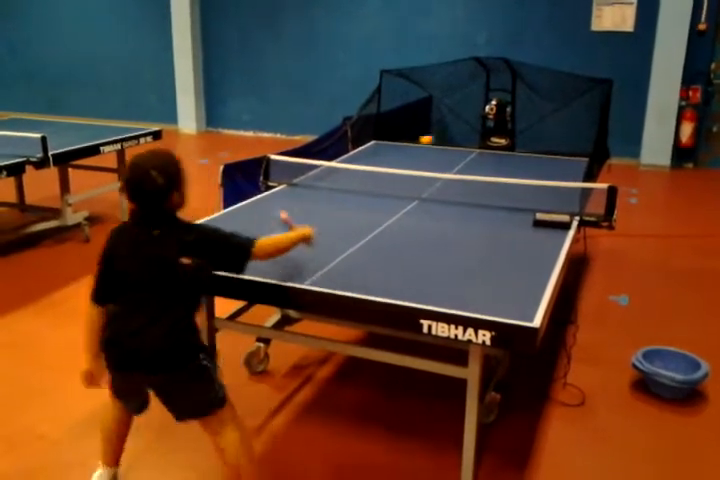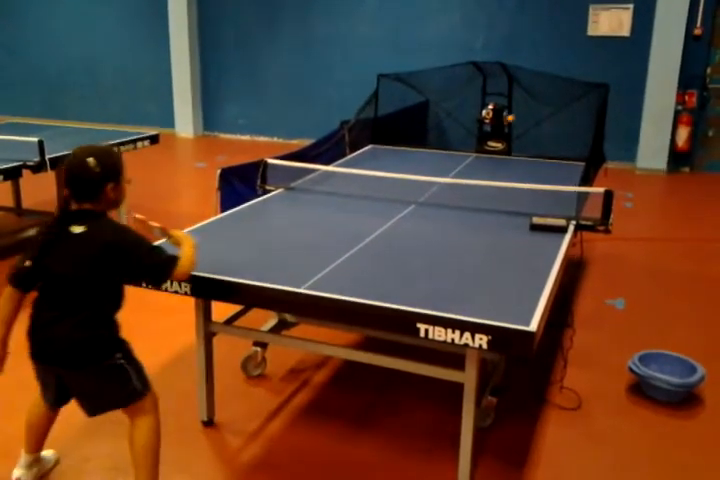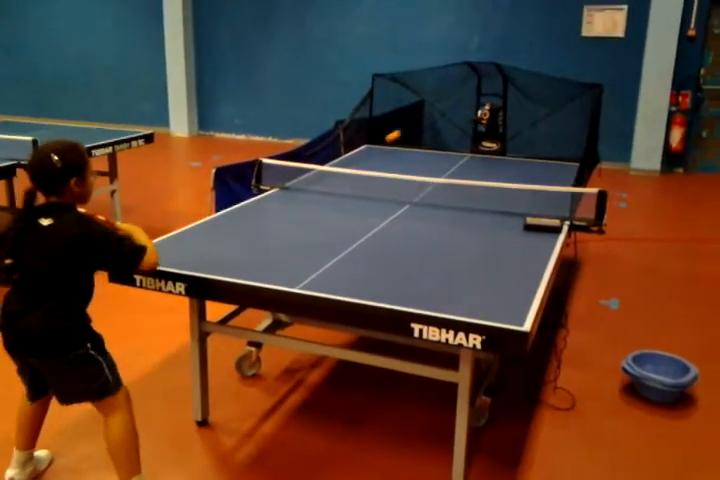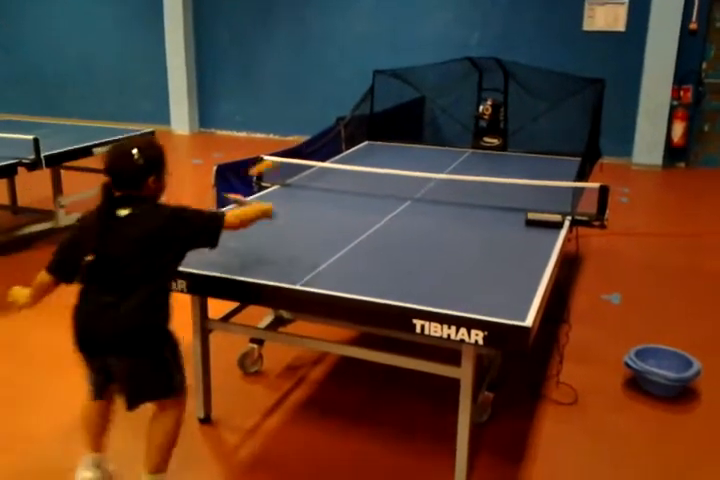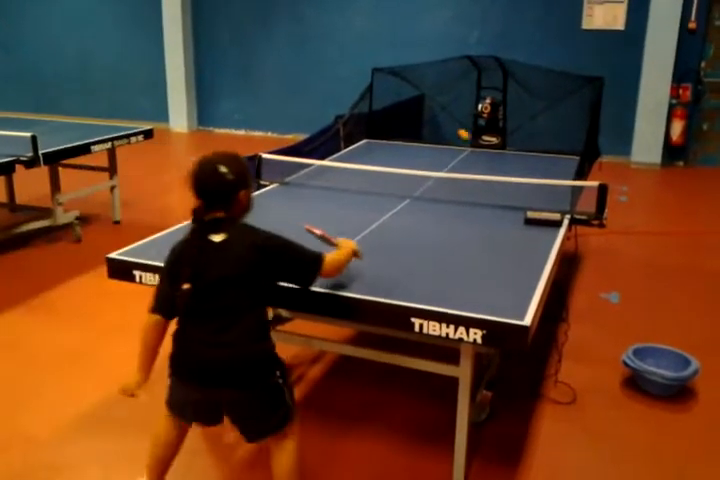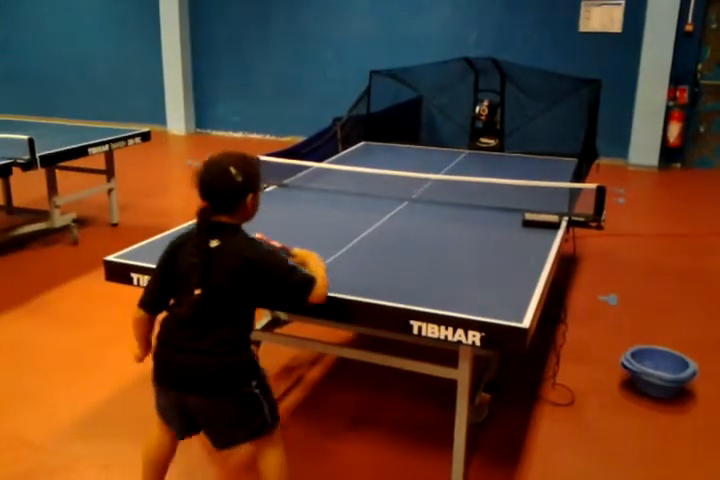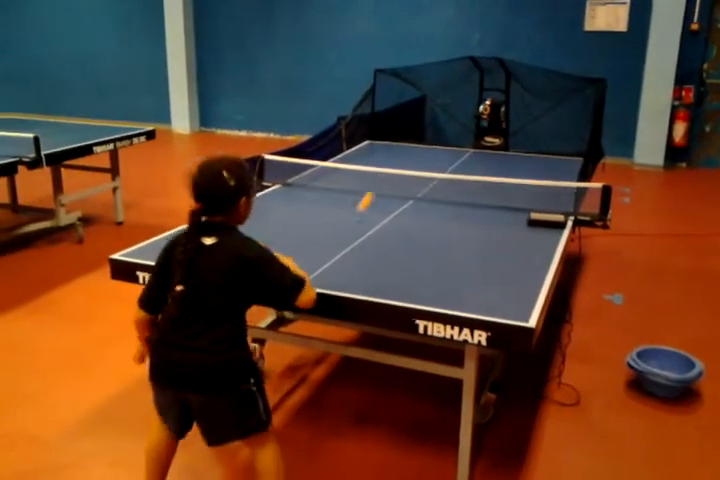
dt=0.4s
person 1, frame 1
left shoulder: (119, 239)
right shoulder: (195, 239)
left elbow: (99, 304)
right elbow: (260, 250)
left wrist: (93, 359)
right wrist: (300, 233)
left hip: (121, 350)
right hip: (174, 352)
left knee: (121, 401)
right knee: (224, 422)
person 1, frame 2
left shoulder: (50, 233)
right shoulder: (116, 238)
right elbow: (179, 271)
right wrist: (186, 243)
left hip: (43, 342)
right hip: (92, 346)
left knee: (51, 398)
right knee: (144, 409)
person 1, frame 3
right shoulder: (85, 230)
right elbow: (148, 261)
right wrist: (135, 232)
right hip: (63, 336)
left knee: (38, 392)
right knee: (116, 404)
person 1, frame 4
left shoulder: (93, 222)
right shoulder: (170, 220)
left elbow: (54, 274)
right elbow: (233, 220)
left wrist: (30, 296)
right wrist: (259, 208)
left hip: (90, 330)
right hip: (140, 334)
left knee: (101, 394)
right knee: (171, 402)
person 1, frame 5
left shoulder: (183, 250)
right shoulder: (262, 244)
left elbow: (158, 317)
right elbow: (327, 267)
left wrist: (141, 372)
right wrist: (348, 248)
left hip: (192, 363)
right hip: (248, 365)
left knee: (176, 418)
right knee: (282, 435)
person 1, frame 6
left shoulder: (179, 247)
right shoulder: (254, 256)
left elbow: (145, 312)
right elbow: (316, 293)
left wrist: (144, 347)
right wrist: (312, 261)
left hip: (171, 366)
right hip: (225, 374)
left knee: (167, 428)
right knee: (267, 441)
person 1, frame 7
left shoulder: (176, 247)
right shoulder: (249, 254)
left elbow: (144, 314)
right elbow: (306, 298)
left wrist: (147, 346)
right wrist: (288, 264)
left hip: (167, 364)
right hip: (223, 370)
left knee: (167, 425)
right knee: (261, 440)
